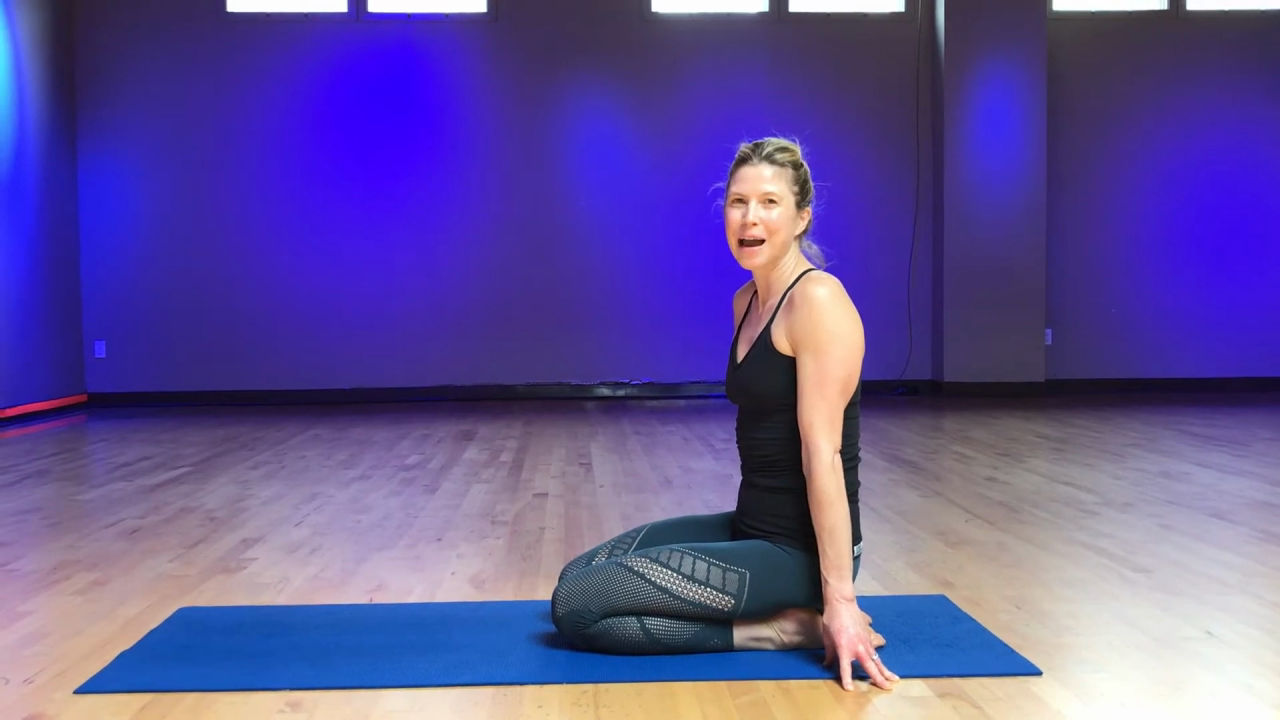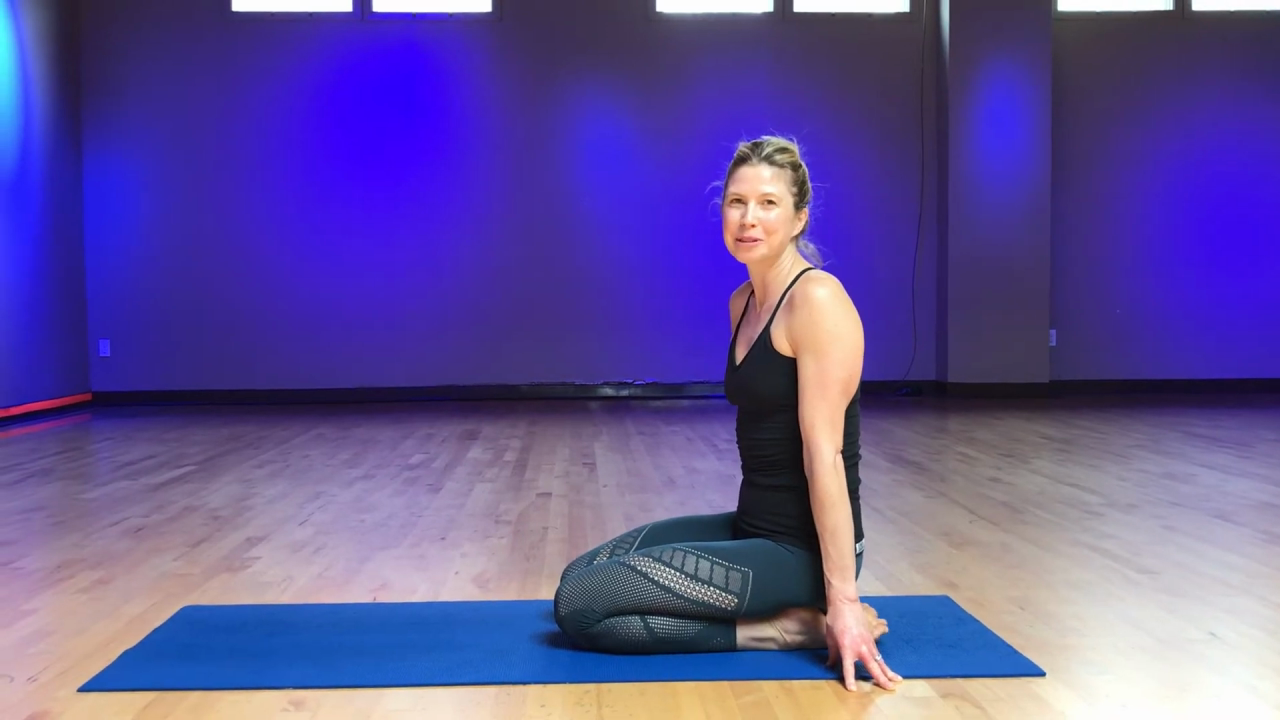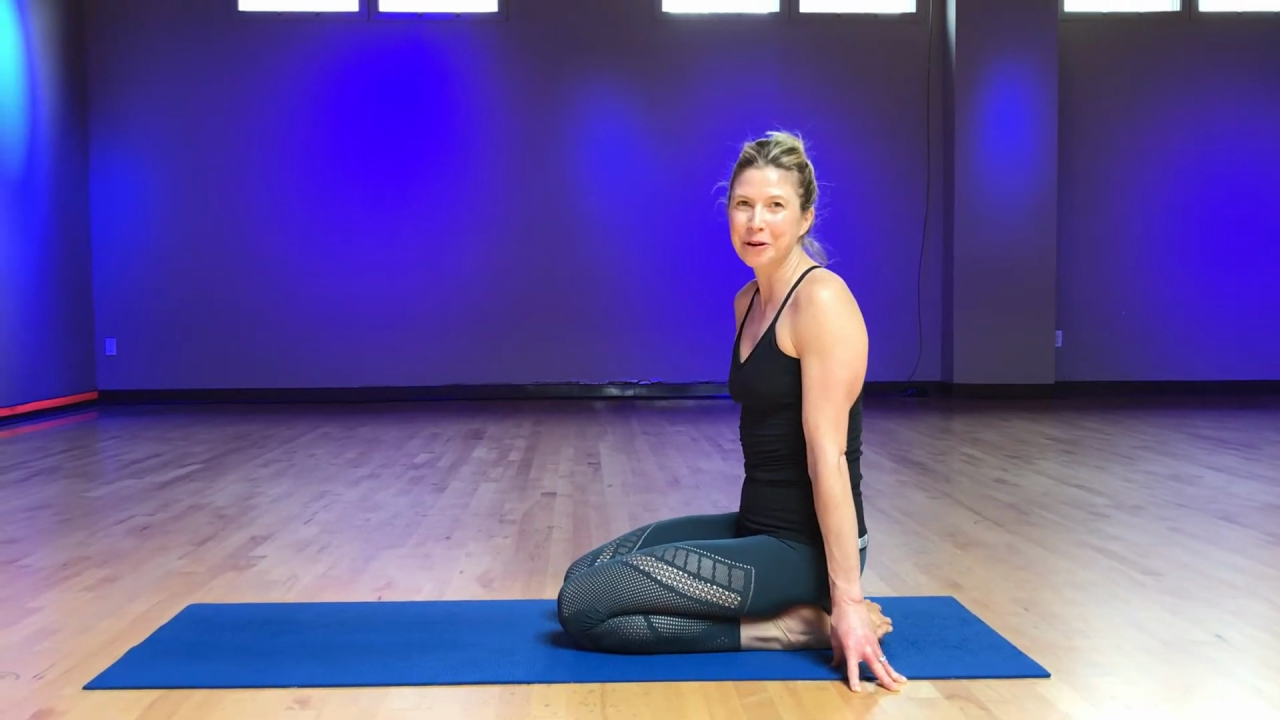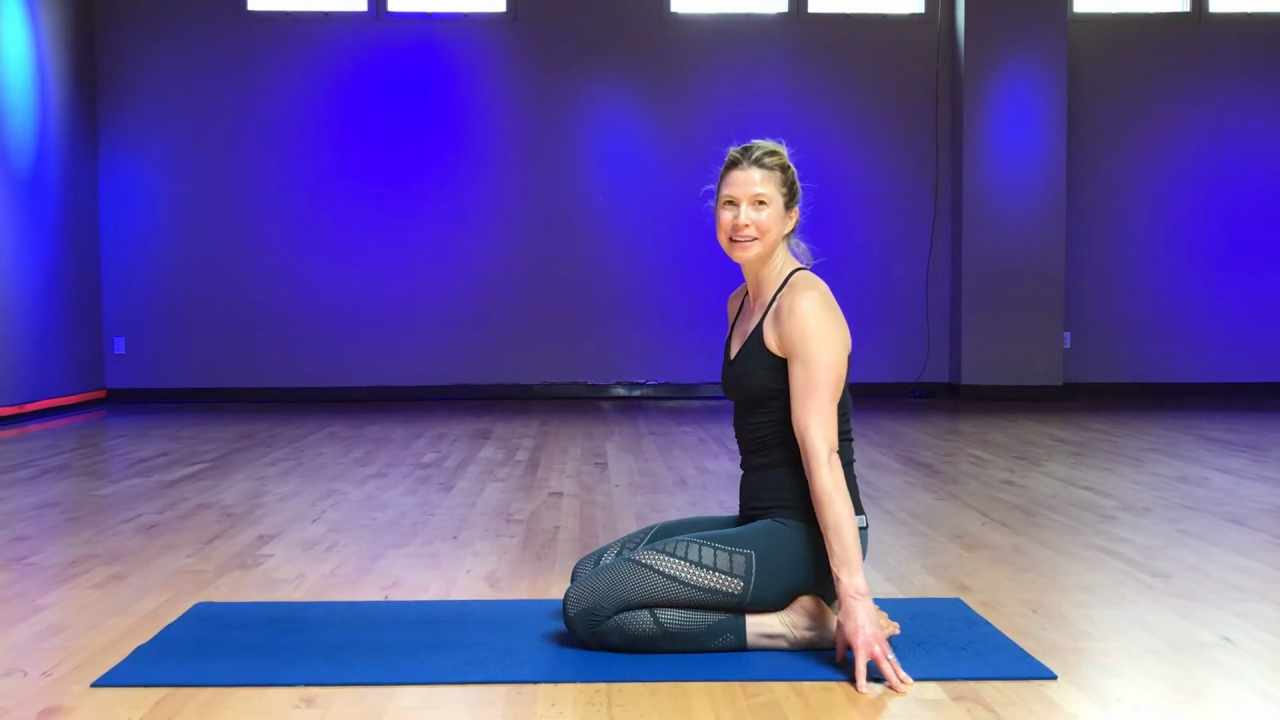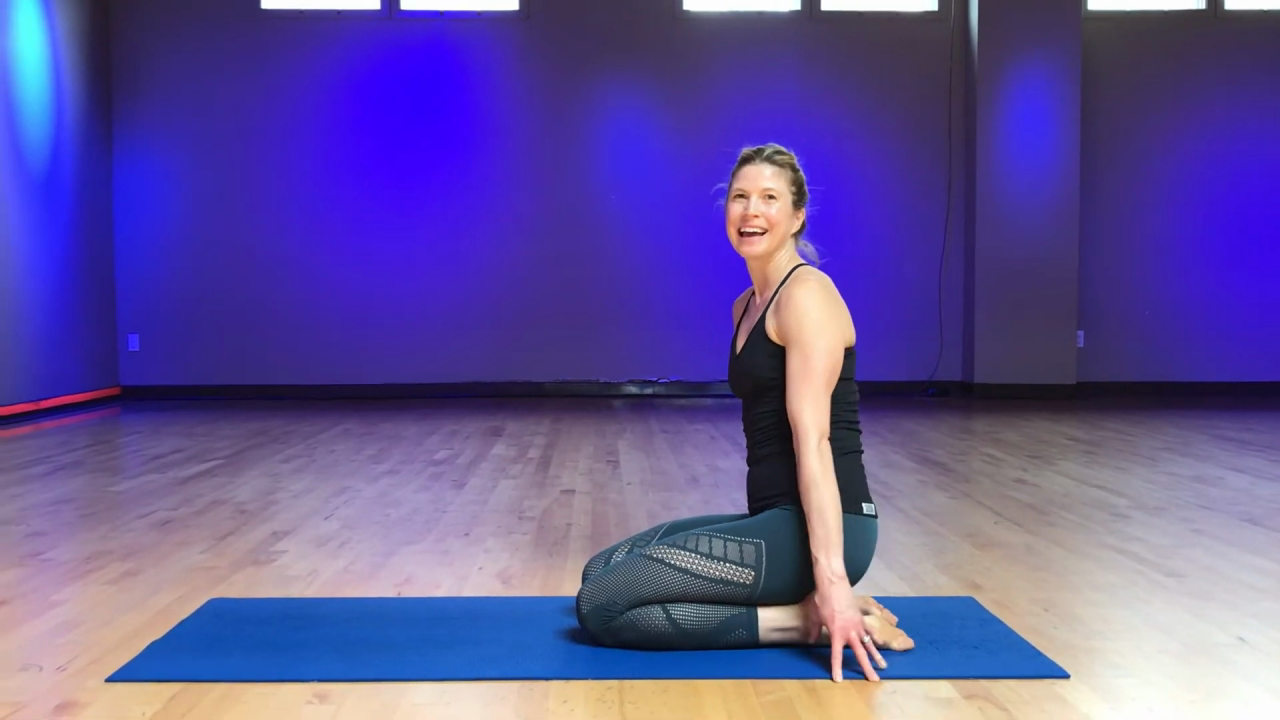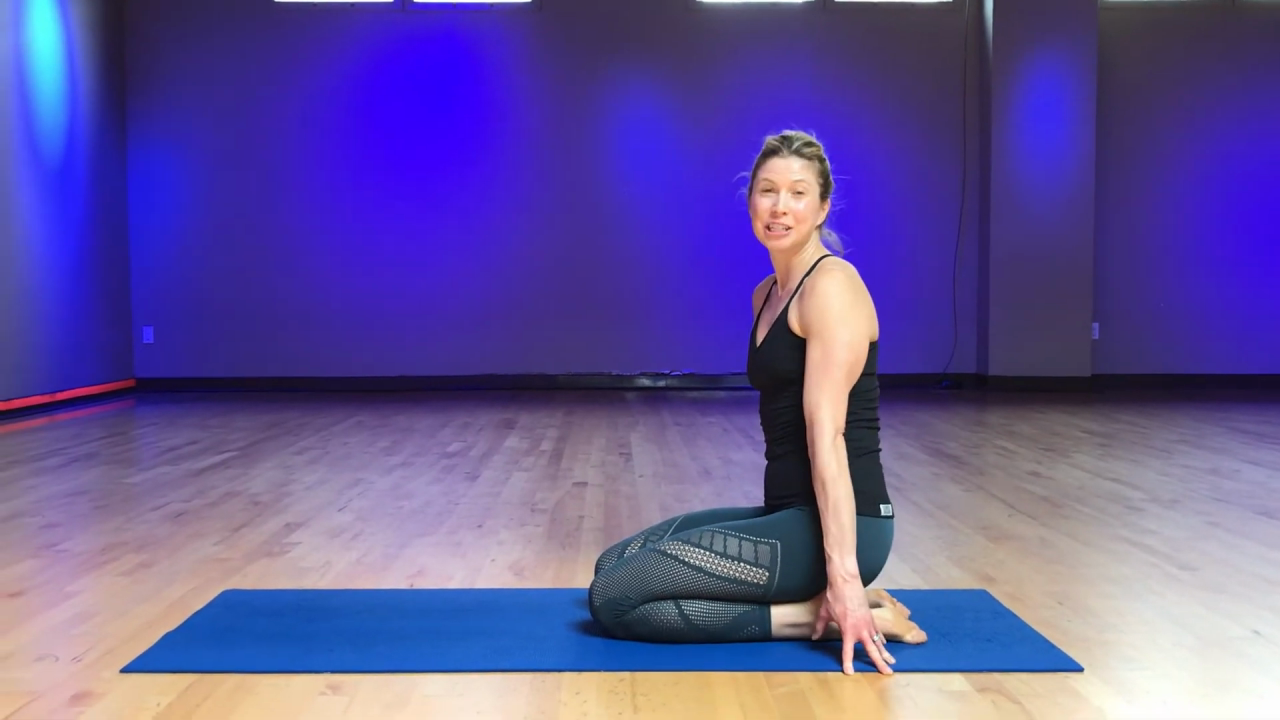
dt=0.4s
person 1, frame 1
left shoulder: (817, 299)
right shoulder: (746, 299)
left elbow: (823, 452)
left wrist: (839, 596)
left hip: (797, 547)
right hip: (753, 526)
left knee: (577, 605)
right knee: (576, 577)
left ankle: (789, 626)
right ankle: (783, 617)
person 1, frame 2
left shoulder: (817, 299)
right shoulder: (742, 300)
left elbow: (824, 453)
left wrist: (841, 597)
left hip: (799, 547)
right hip: (755, 526)
left knee: (579, 604)
right knee: (579, 576)
left ankle: (791, 624)
right ankle: (780, 614)
person 1, frame 3
left shoulder: (821, 301)
right shoulder: (748, 301)
left elbow: (828, 455)
left wrist: (846, 597)
left hip: (802, 548)
right hip: (759, 527)
left knee: (582, 604)
right knee: (583, 575)
left ankle: (789, 625)
right ankle: (783, 613)
person 1, frame 4
left shoulder: (804, 304)
right shoulder: (740, 302)
left elbow: (822, 455)
left wrist: (853, 594)
left hip: (801, 537)
right hip: (765, 525)
left knee: (587, 607)
right knee: (589, 574)
left ankle: (794, 624)
right ankle: (782, 611)
person 1, frame 5
left shoulder: (806, 293)
right shoulder: (746, 303)
left elbow: (813, 439)
left wrist: (830, 577)
left hip: (815, 527)
right hip: (777, 518)
left knee: (600, 604)
right knee: (600, 572)
left ankle: (805, 619)
right ankle: (802, 606)
person 1, frame 6
left shoulder: (830, 285)
right shoulder: (766, 293)
left elbow: (827, 435)
left wrist: (842, 574)
left hip: (837, 524)
right hip: (793, 515)
left knee: (614, 597)
right knee: (614, 565)
left ankle: (826, 613)
right ankle: (817, 602)
